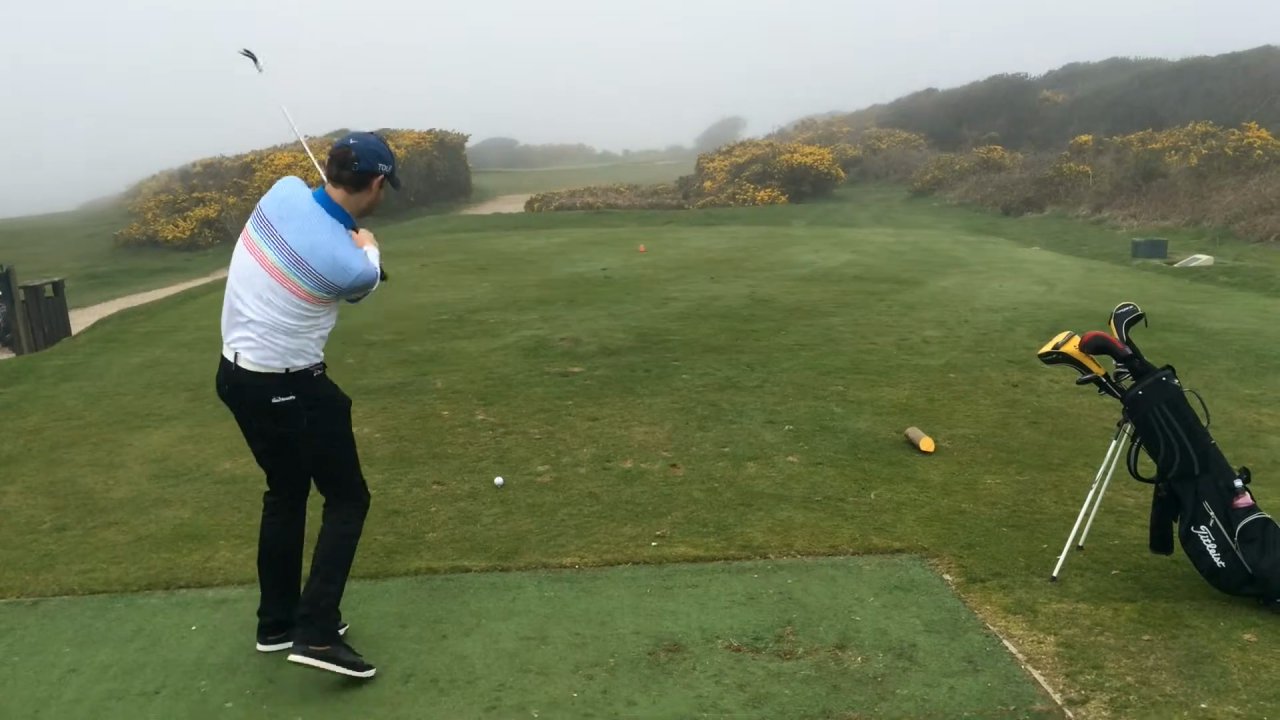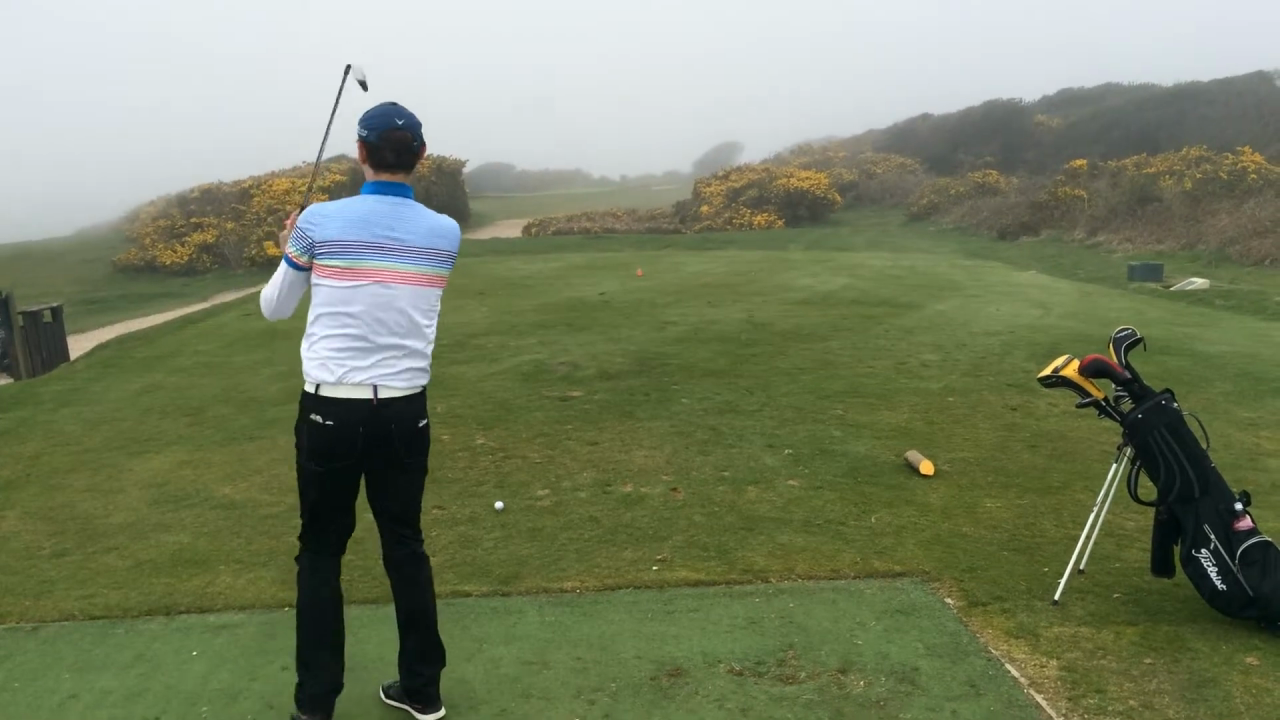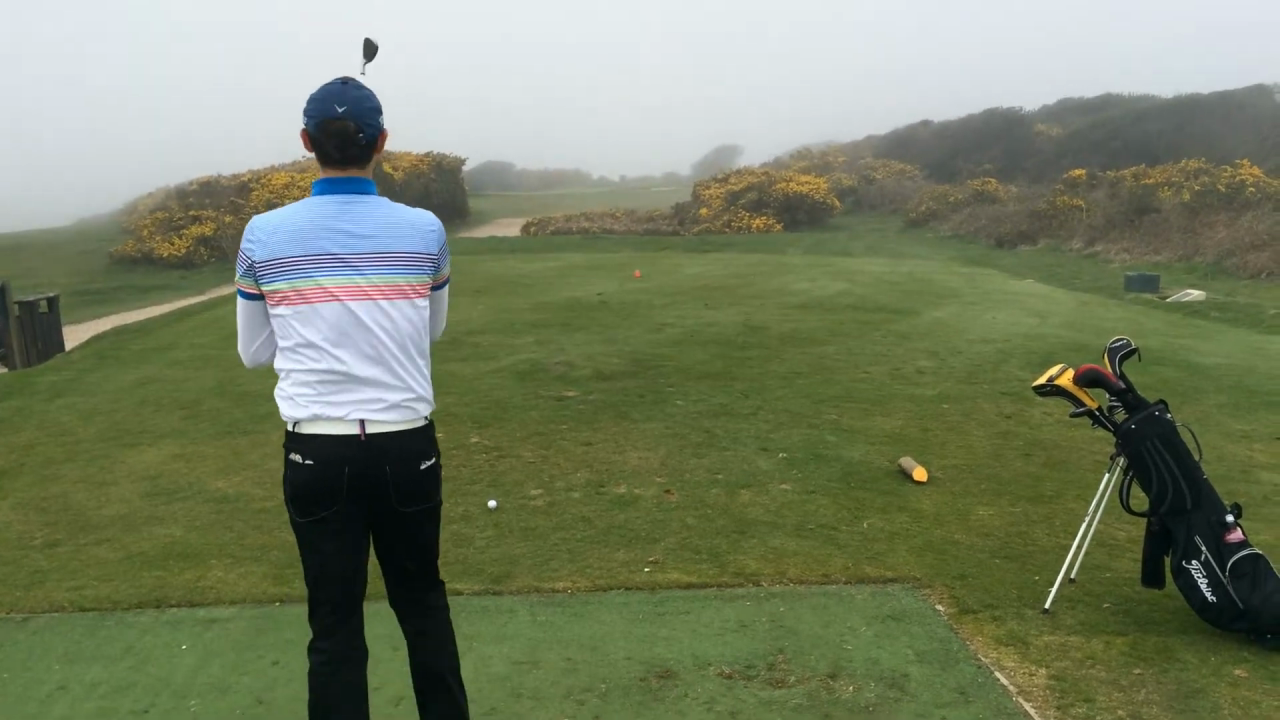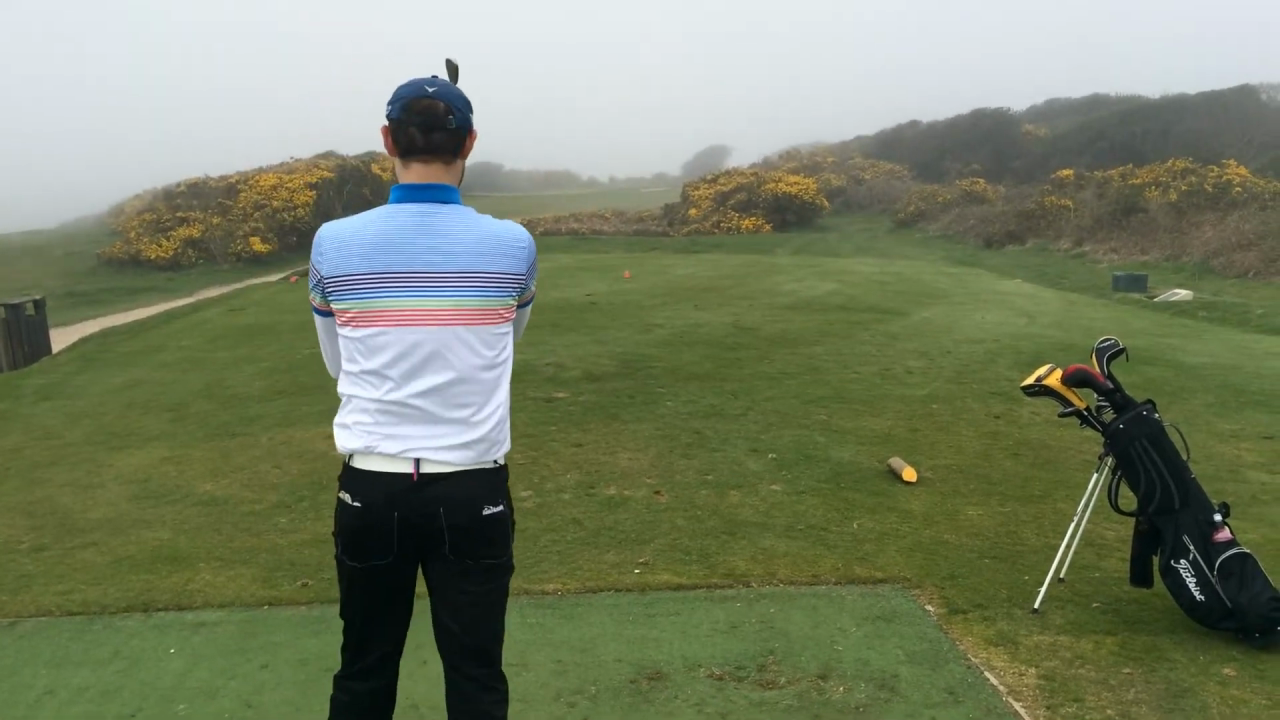
dt=0.7s
person 1, frame 1
left shoulder: (283, 193)
right shoulder: (355, 267)
left hip: (236, 374)
right hip: (290, 390)
left knee: (285, 492)
right knee: (347, 499)
left ankle: (279, 620)
right ankle: (316, 632)
person 1, frame 2
left shoulder: (318, 222)
right shoulder: (446, 233)
left elbow: (274, 308)
left wrist: (290, 254)
left hip: (329, 412)
right hip: (403, 413)
left knee: (320, 550)
right knee: (405, 547)
person 1, frame 3
left shoulder: (263, 235)
right shoulder: (425, 231)
left elbow: (254, 351)
left hip: (318, 456)
right hip: (406, 448)
left knee: (335, 629)
right knee: (422, 599)
person 1, frame 4
left shoulder: (333, 243)
right shoulder: (514, 245)
left elbow: (340, 363)
left hip: (371, 492)
right hip: (473, 494)
left knee: (366, 666)
